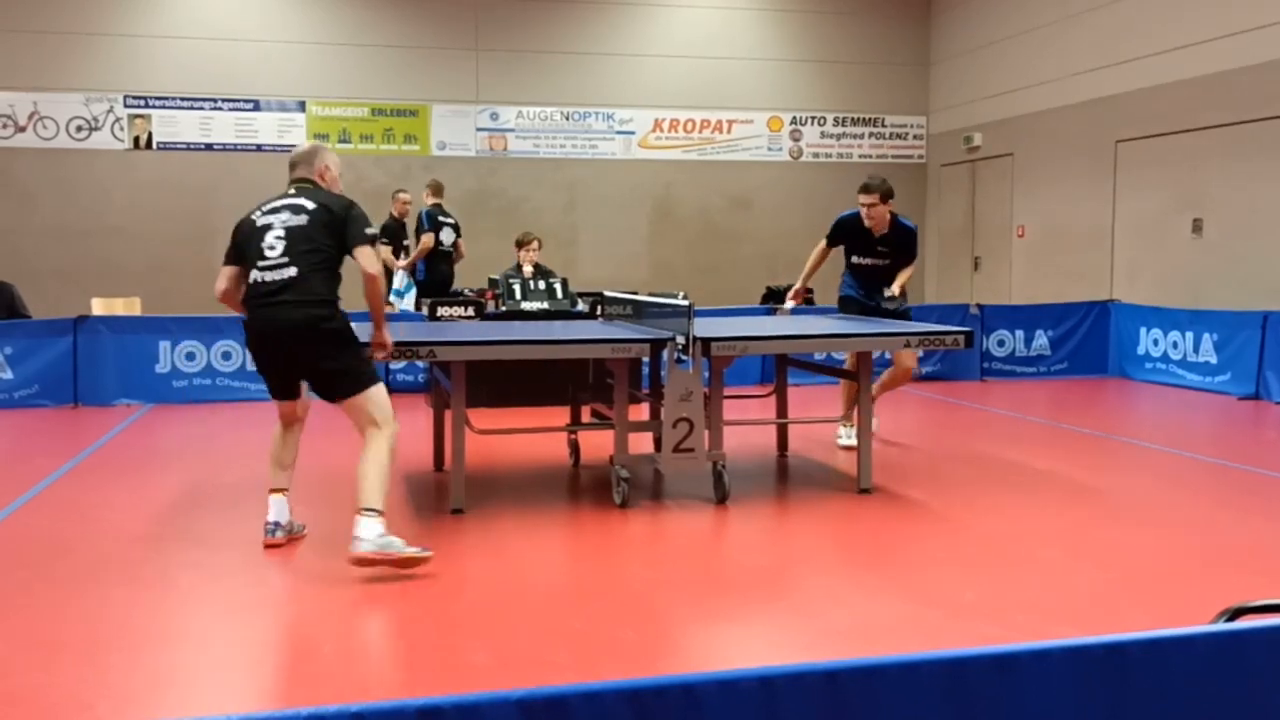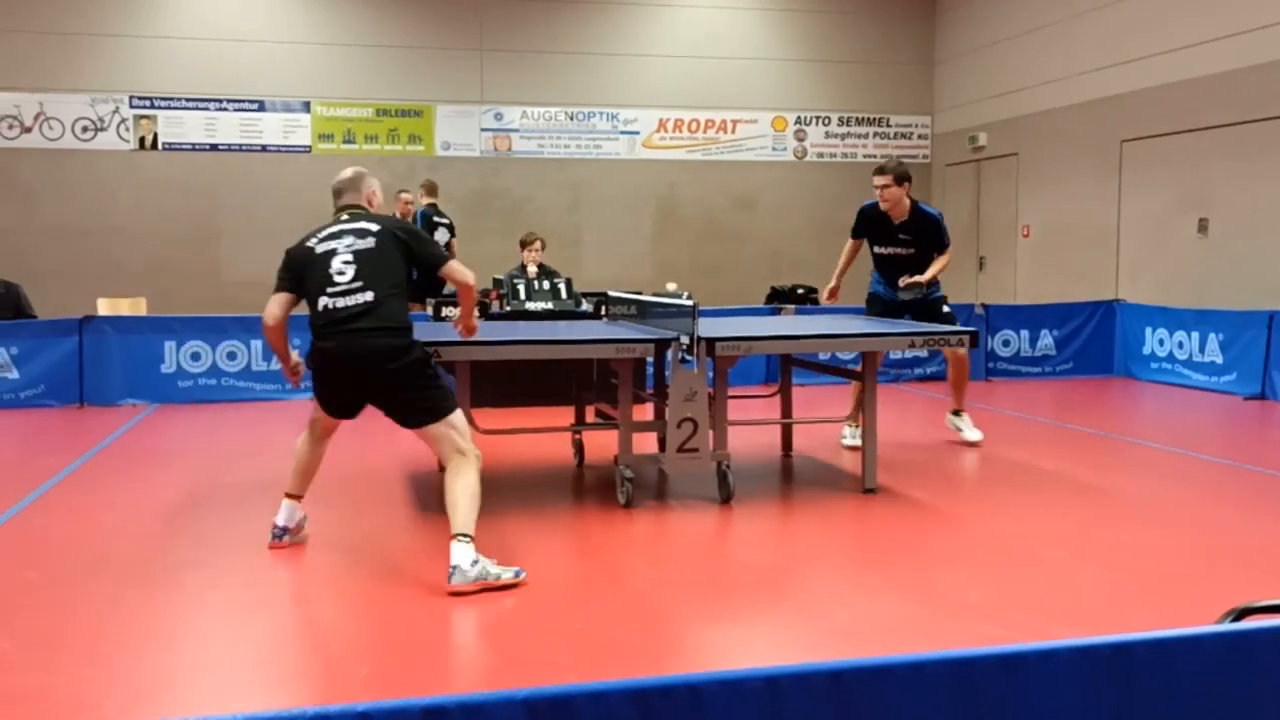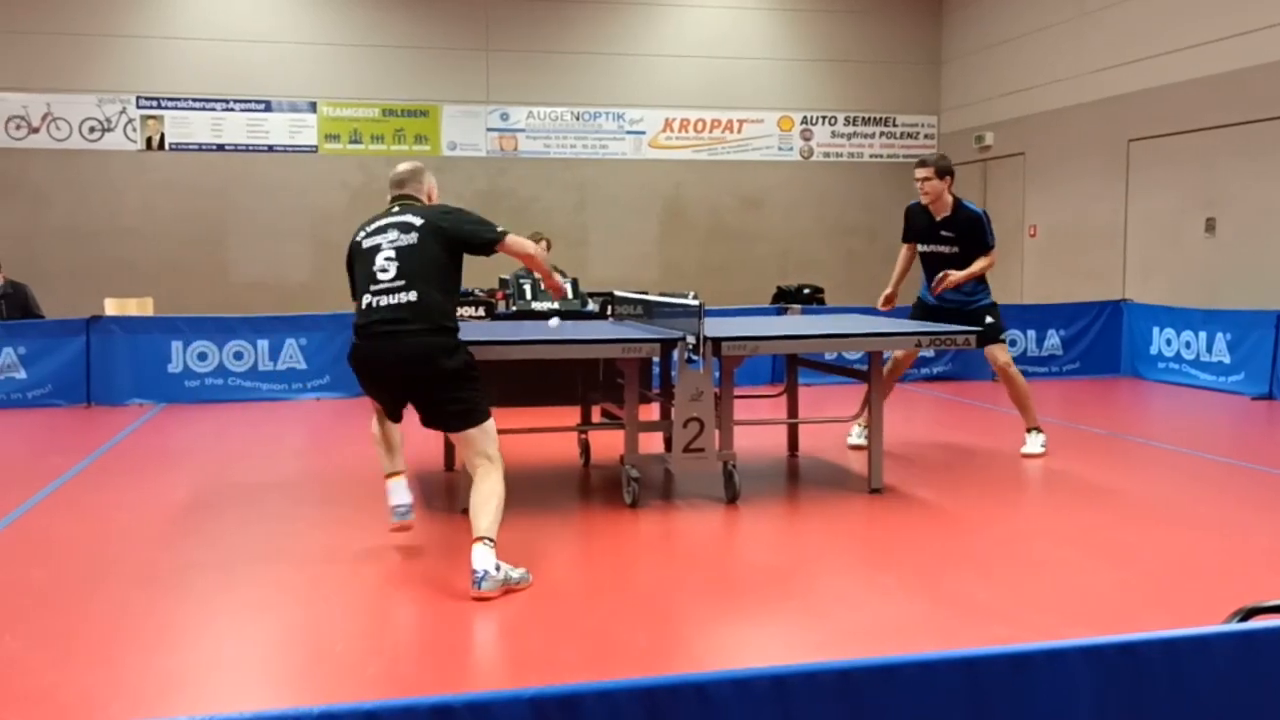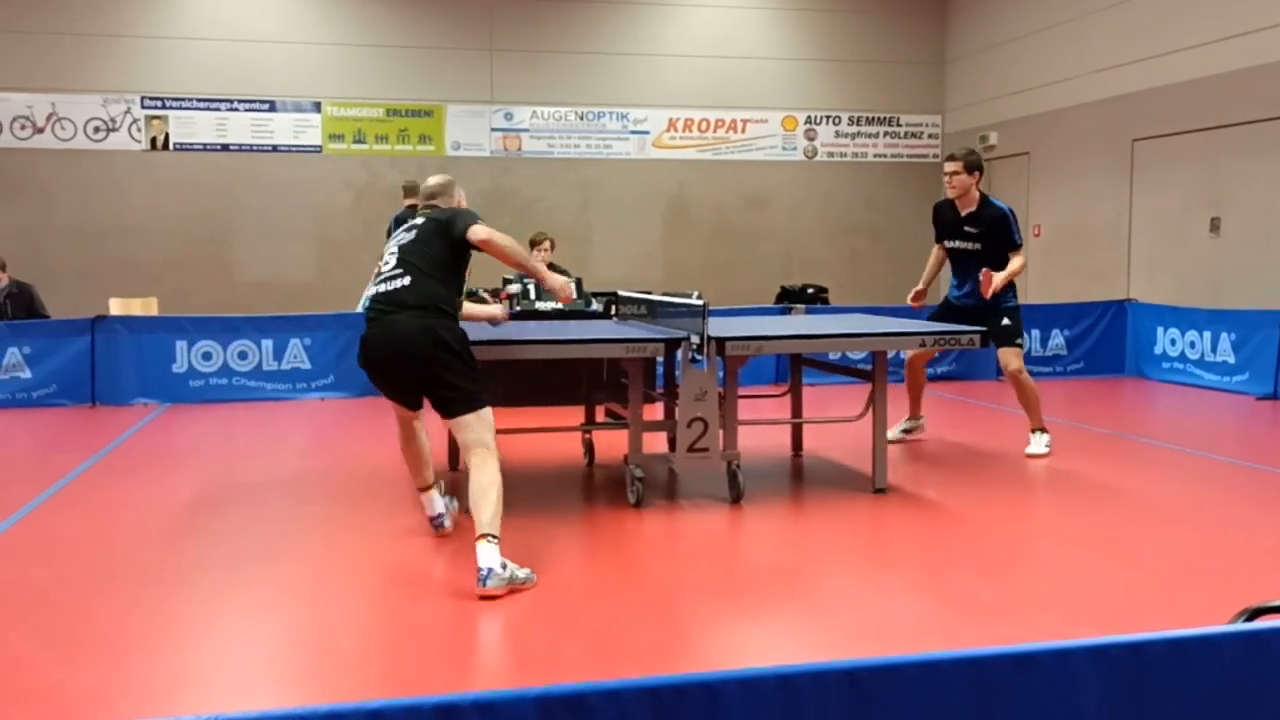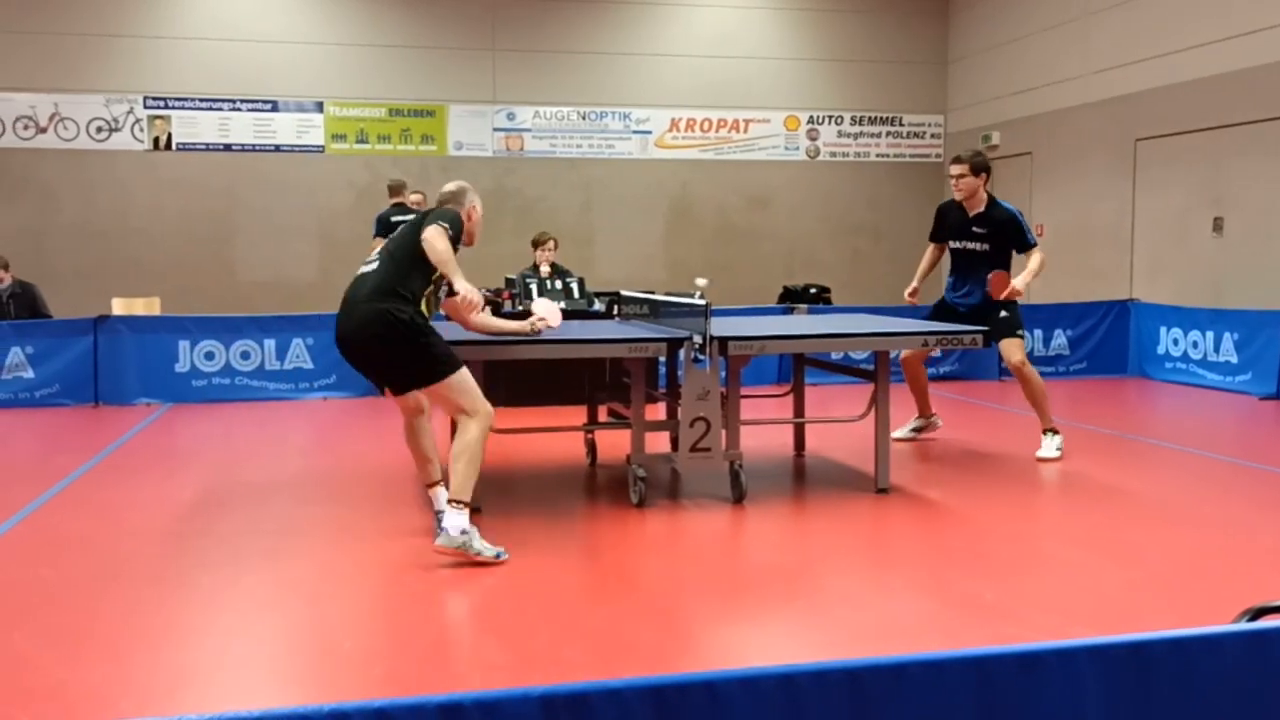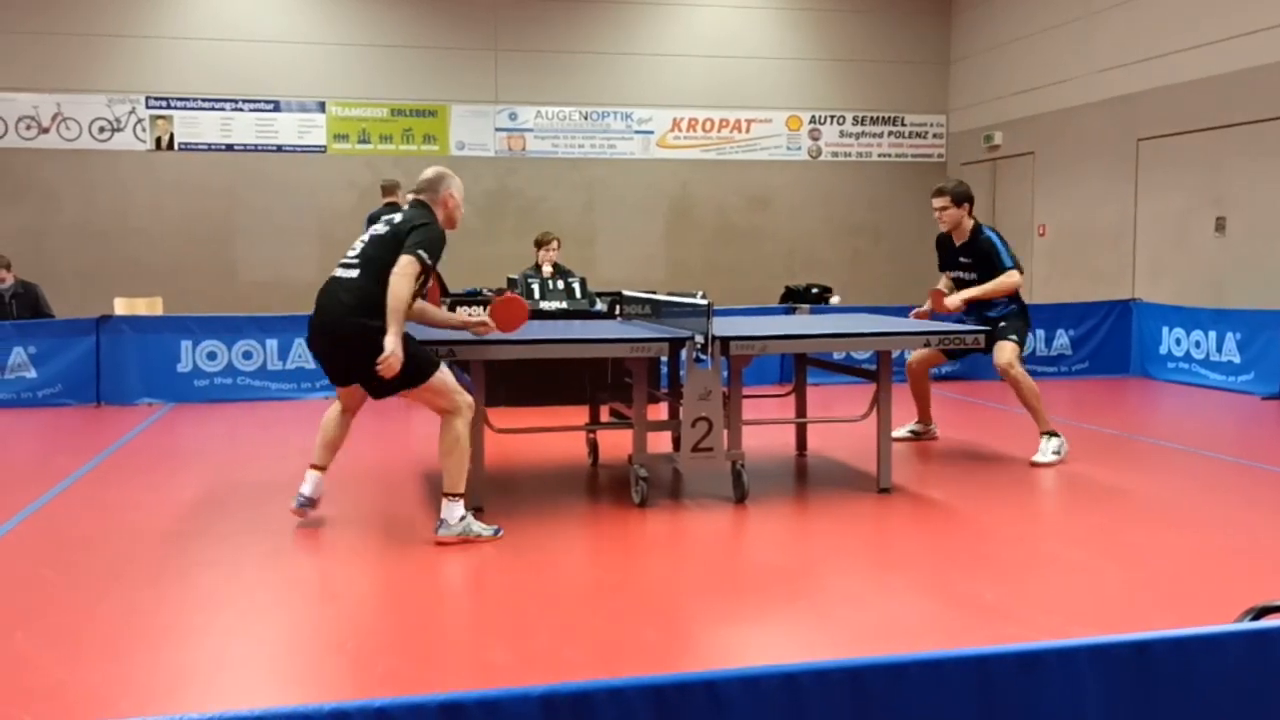
dt=0.2s
person 1, frame 1
left shoulder: (253, 218)
right shoulder: (340, 208)
left elbow: (224, 290)
right elbow: (371, 270)
right wrist: (380, 327)
left hip: (262, 328)
right hip: (316, 325)
left knee: (290, 417)
right knee: (379, 425)
left ankle: (277, 518)
right ankle: (370, 534)
person 1, frame 2
left shoulder: (303, 248)
right shoulder: (398, 230)
left elbow: (273, 321)
right elbow: (464, 279)
left wrist: (288, 362)
right wrist: (468, 317)
left hip: (331, 355)
right hip: (391, 353)
left knee: (319, 427)
right knee: (464, 454)
left ankle: (286, 523)
right ankle: (465, 562)
person 1, frame 3
left shoulder: (362, 236)
right shoulder: (447, 218)
right elbow: (521, 248)
right wrist: (551, 278)
left hip: (372, 357)
right hip: (434, 352)
left knee: (384, 415)
right knee: (486, 462)
left ankle: (399, 499)
right ankle: (484, 565)
person 1, frame 4
left shoulder: (402, 235)
right shoulder: (453, 218)
right elbow: (484, 236)
left wrist: (490, 312)
right wrist: (544, 276)
left hip: (377, 342)
right hip: (429, 337)
left knee: (407, 417)
right knee: (482, 452)
left ankle: (437, 509)
right ankle: (490, 563)
person 1, frame 5
left shoulder: (427, 248)
right shoulder: (443, 220)
left elbow: (466, 318)
right elbow: (431, 237)
left wrist: (522, 326)
right wrist: (462, 282)
left hip: (351, 327)
right hip: (386, 320)
left knee: (414, 409)
right knee: (476, 414)
left ankle: (445, 506)
right ankle: (457, 526)
person 1, frame 6
left shoulder: (395, 223)
right shoulder: (428, 230)
right elbow: (400, 276)
left wrist: (467, 322)
right wrist: (394, 337)
left hip: (325, 326)
right hip: (361, 329)
left knee: (349, 401)
right knee: (458, 407)
left ankle: (309, 491)
right ankle: (453, 517)
person 2, frame 1
left shoulder: (906, 231)
right shoulder: (848, 222)
left elbow: (908, 265)
right elbow: (825, 247)
left wrist: (898, 285)
right wrist: (802, 282)
left hip: (890, 302)
right hip: (856, 298)
left knee: (907, 368)
right knee: (857, 354)
left ankle: (869, 397)
right ankle: (846, 423)
person 2, frame 2
left shoulder: (930, 218)
right shoulder: (868, 213)
left elbow: (943, 255)
right elbow: (854, 243)
left wrist: (925, 277)
right wrist: (836, 280)
left hip: (925, 294)
right hip: (884, 293)
left knee: (959, 354)
left ankle: (958, 414)
right ankle: (853, 424)
person 2, frame 3
left shoulder: (973, 216)
right shoulder: (913, 213)
left elbow: (988, 257)
left wrist: (961, 276)
right wrist: (892, 287)
left hip: (973, 301)
right hip: (931, 300)
left knee: (1002, 363)
right knee: (900, 358)
left ankle: (1033, 431)
right ankle: (863, 423)
person 2, frame 4
left shoulder: (1000, 213)
right shoulder: (941, 211)
left elbow: (1018, 257)
left wrist: (1004, 276)
right wrist: (923, 285)
left hip: (998, 304)
right hip: (958, 301)
left knee: (1013, 368)
right knee: (915, 357)
left ankle: (1039, 432)
right ankle: (914, 420)
person 2, frame 5
left shoulder: (1006, 215)
right shoulder: (946, 212)
left elbow: (1035, 254)
left wrist: (1023, 278)
right wrist: (917, 282)
left hip: (996, 303)
right hip: (954, 302)
left knee: (1017, 361)
right knee: (910, 357)
left ankle: (1050, 432)
right ankle: (926, 418)
person 2, frame 6
left shoulder: (988, 240)
right shoulder: (944, 241)
left elbow: (1013, 280)
left wrist: (964, 296)
right wrist: (929, 307)
left hip: (1007, 317)
right hip: (971, 320)
left knee: (1006, 363)
right knee: (915, 363)
left ankle: (1051, 437)
right ankle: (925, 424)
